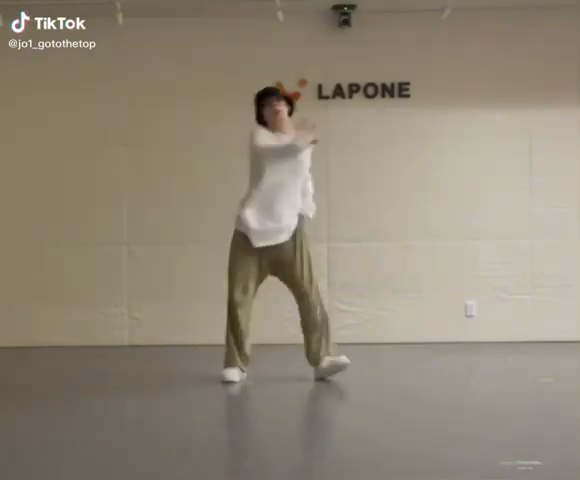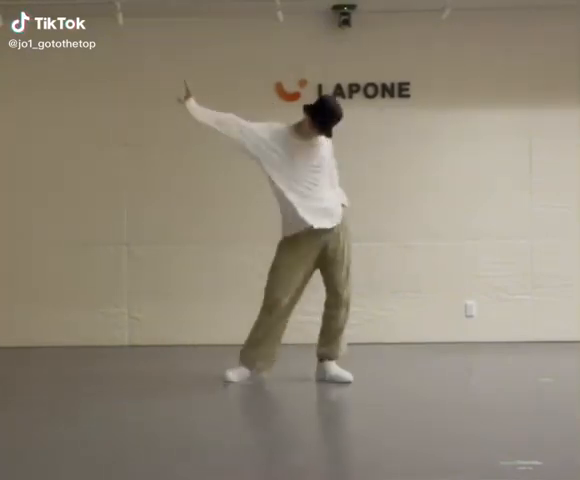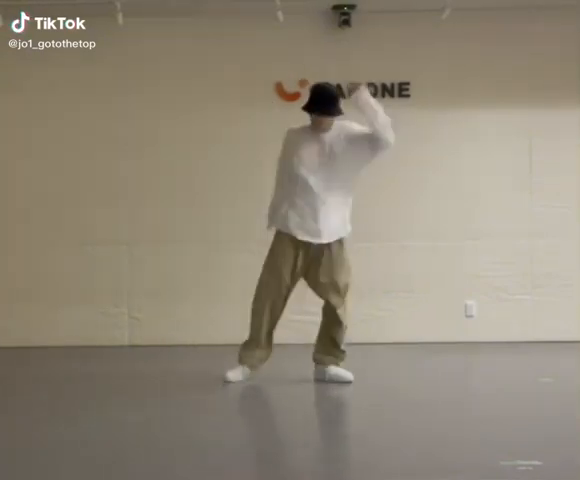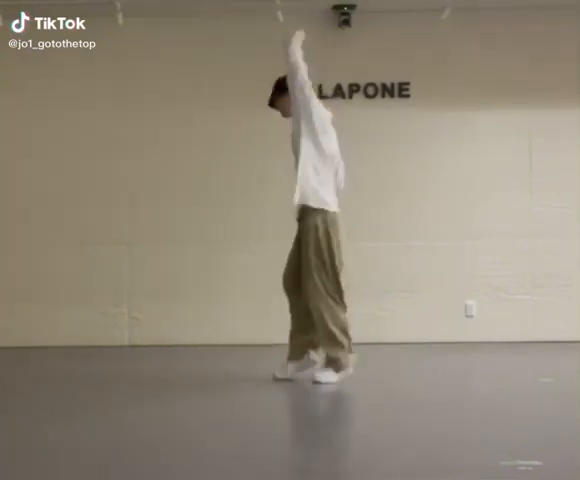
dt=0.4s
person 1, frame 1
left shoulder: (306, 140)
right shoulder: (260, 135)
right elbow: (269, 153)
left wrist: (306, 210)
right wrist: (298, 142)
left hip: (290, 232)
right hip: (252, 231)
left knee: (308, 295)
right knee: (239, 299)
left ankle: (322, 359)
right ankle: (236, 363)
person 1, frame 2
left shoulder: (324, 142)
right shoulder: (271, 136)
right elbow: (232, 124)
right wrist: (193, 107)
left hip: (335, 227)
right hip: (300, 231)
left knee: (339, 297)
right knee: (278, 297)
left ankle: (328, 362)
right ankle: (252, 362)
person 1, frame 3
left shoulder: (350, 135)
right shoulder: (294, 138)
left elbow: (385, 140)
left wrist: (368, 103)
right wrist: (273, 216)
left hip: (331, 235)
right hip: (291, 233)
left knee: (337, 301)
right knee: (268, 296)
left ankle: (327, 362)
right ankle: (250, 360)
person 1, frame 4
left shoulder: (315, 113)
right shoulder: (313, 122)
left elbow: (298, 81)
right elbow: (338, 175)
left wrist: (294, 48)
left hip: (319, 212)
right hip: (312, 211)
left knee: (323, 289)
right knee: (296, 284)
left ankle: (340, 359)
right ankle: (303, 354)
